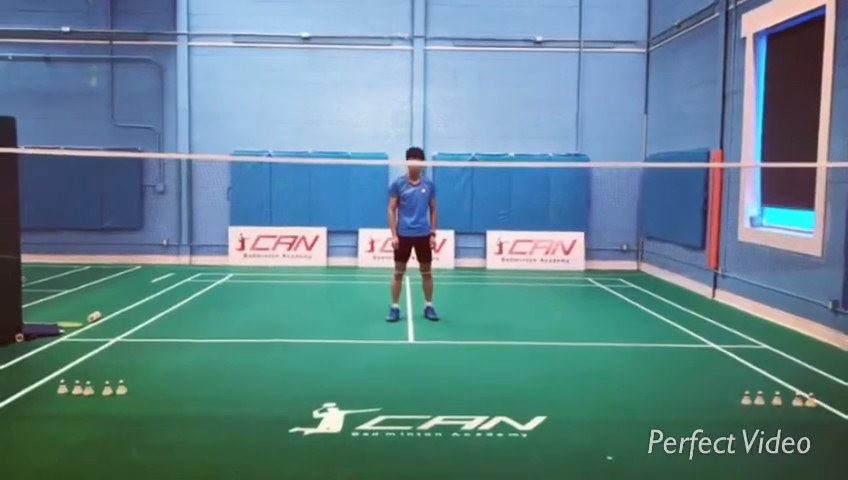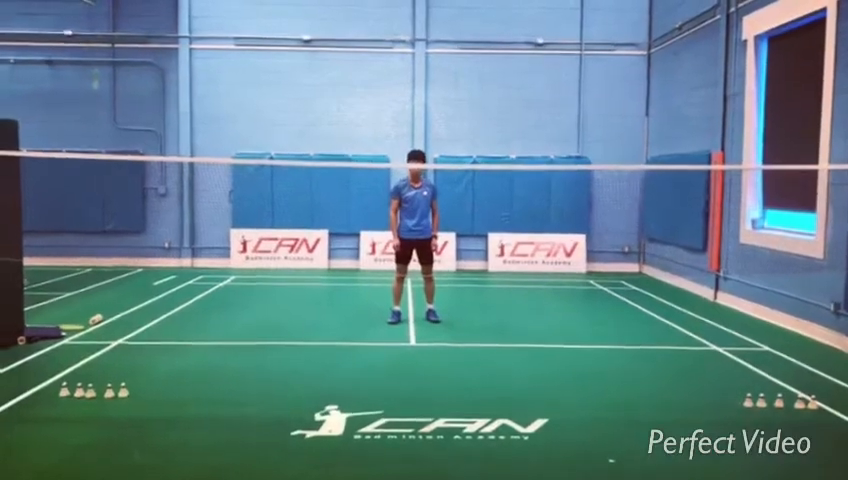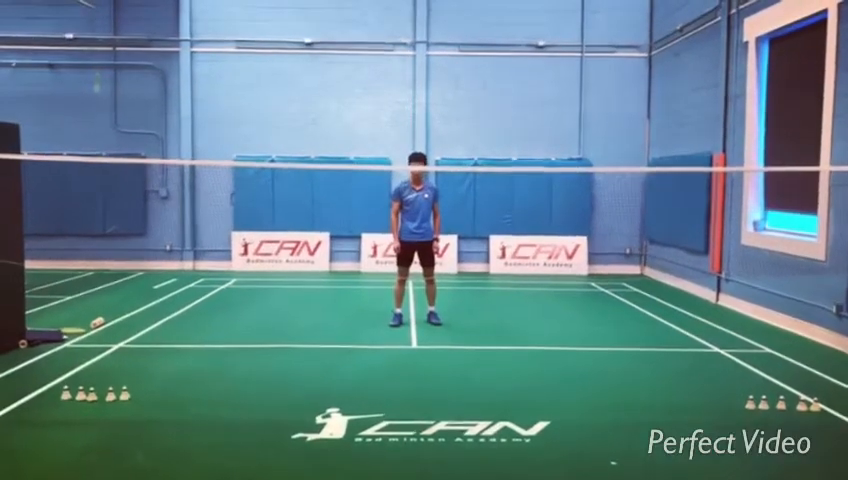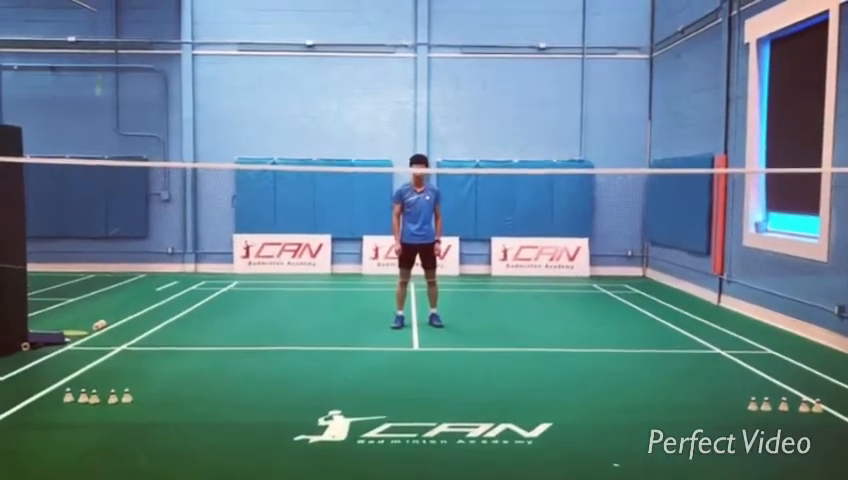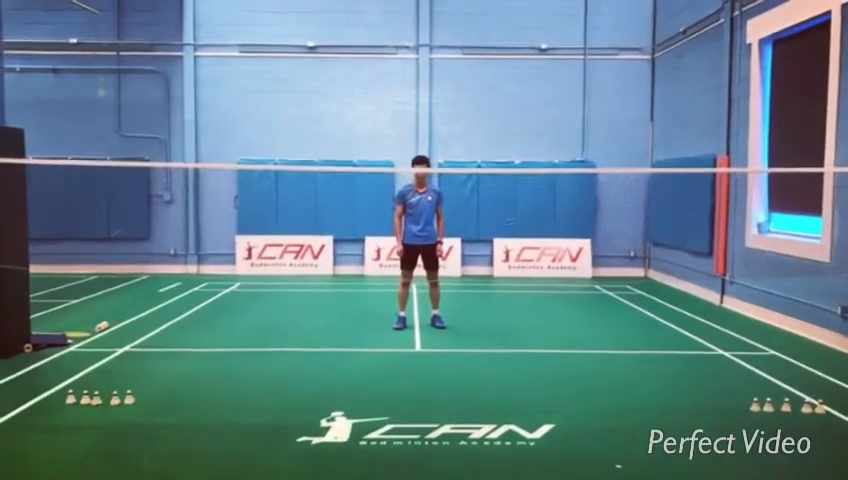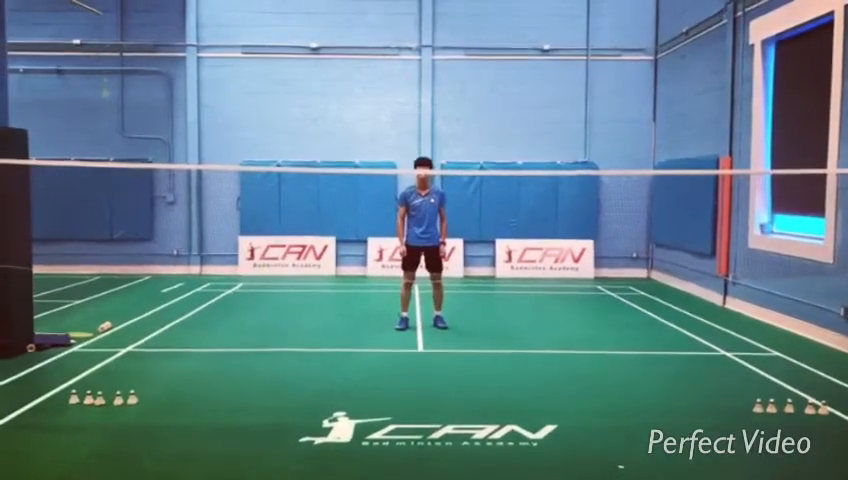
dt=0.2s
person 1, frame 1
left shoulder: (429, 185)
right shoulder: (398, 184)
left elbow: (433, 210)
right elbow: (391, 210)
left wrist: (433, 233)
right wrist: (393, 234)
left hip: (423, 234)
right hip: (403, 234)
left knee: (426, 272)
right knee: (398, 272)
left ankle: (429, 307)
right ankle: (394, 308)
person 1, frame 2
left shoulder: (431, 187)
right shoulder: (399, 187)
left elbow: (435, 213)
right elbow: (393, 212)
left wrist: (434, 235)
right wrist: (395, 236)
left hip: (425, 237)
right hip: (404, 237)
left knee: (428, 274)
right knee: (400, 275)
left ankle: (430, 309)
right ankle: (396, 310)
person 1, frame 3
left shoulder: (432, 189)
right shoulder: (401, 189)
left elbow: (436, 215)
right elbow: (394, 214)
left wrist: (436, 238)
right wrist: (395, 238)
left hip: (426, 239)
right hip: (405, 239)
left knee: (430, 277)
right knee: (401, 277)
left ankle: (432, 311)
right ankle: (398, 313)
person 1, frame 4
left shoulder: (434, 191)
right shoulder: (402, 191)
left elbow: (438, 217)
right elbow: (396, 217)
left wrist: (438, 240)
right wrist: (397, 241)
left hip: (428, 242)
right hip: (407, 242)
left knee: (431, 279)
right knee: (403, 279)
left ankle: (433, 314)
right ankle: (399, 315)
person 1, frame 5
left shoulder: (436, 192)
right shoulder: (404, 192)
left elbow: (440, 218)
right elbow: (398, 218)
left wrist: (440, 241)
right wrist: (399, 241)
left hip: (430, 243)
right hip: (409, 243)
left knee: (433, 280)
right knee: (405, 280)
left ankle: (435, 315)
right ankle: (402, 316)
person 1, frame 6
left shoulder: (439, 194)
right shoulder: (407, 194)
left elbow: (443, 219)
right elbow: (401, 219)
left wrist: (443, 242)
right wrist: (401, 243)
left hip: (433, 244)
right hip: (412, 244)
left knee: (437, 281)
right knee: (407, 281)
left ankle: (438, 316)
right ankle: (404, 317)
